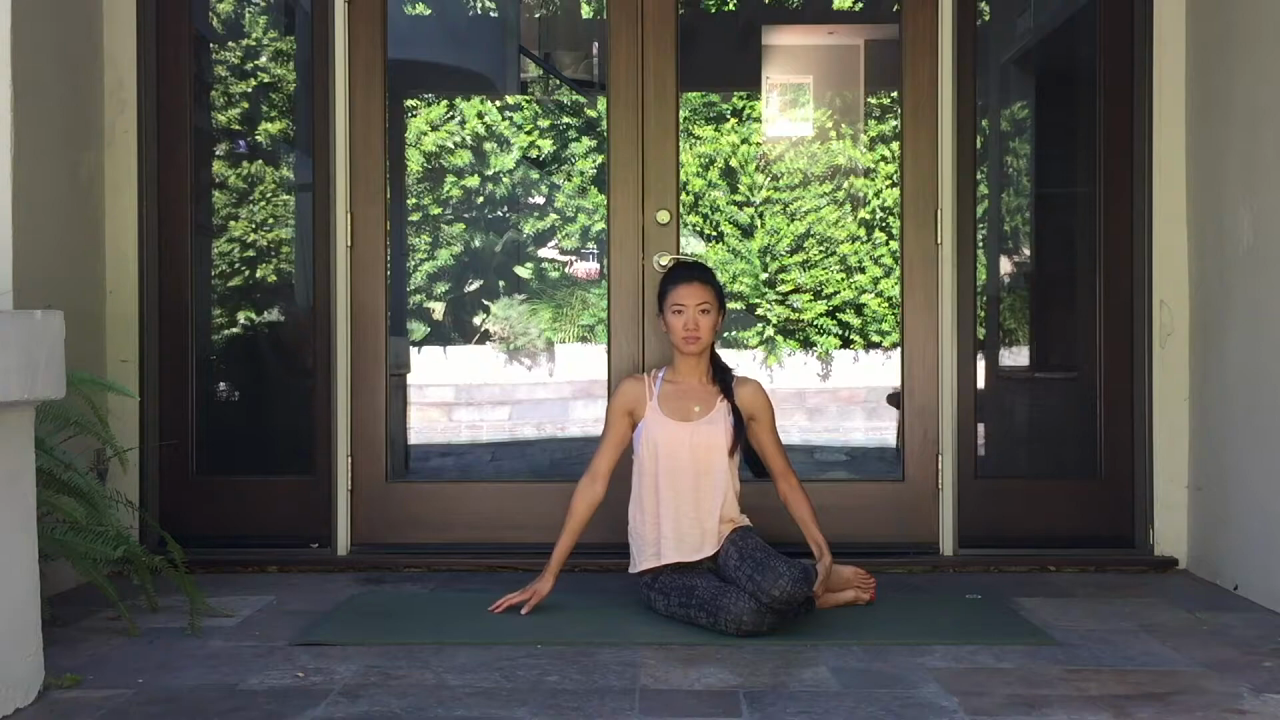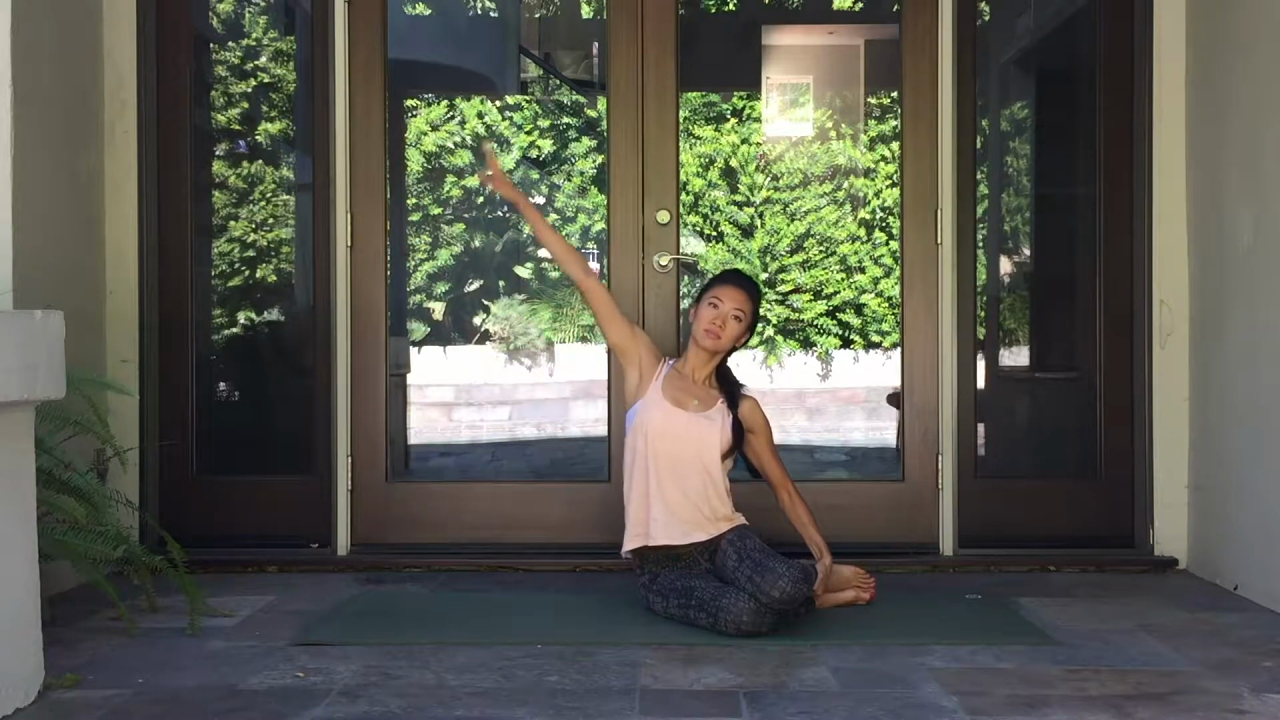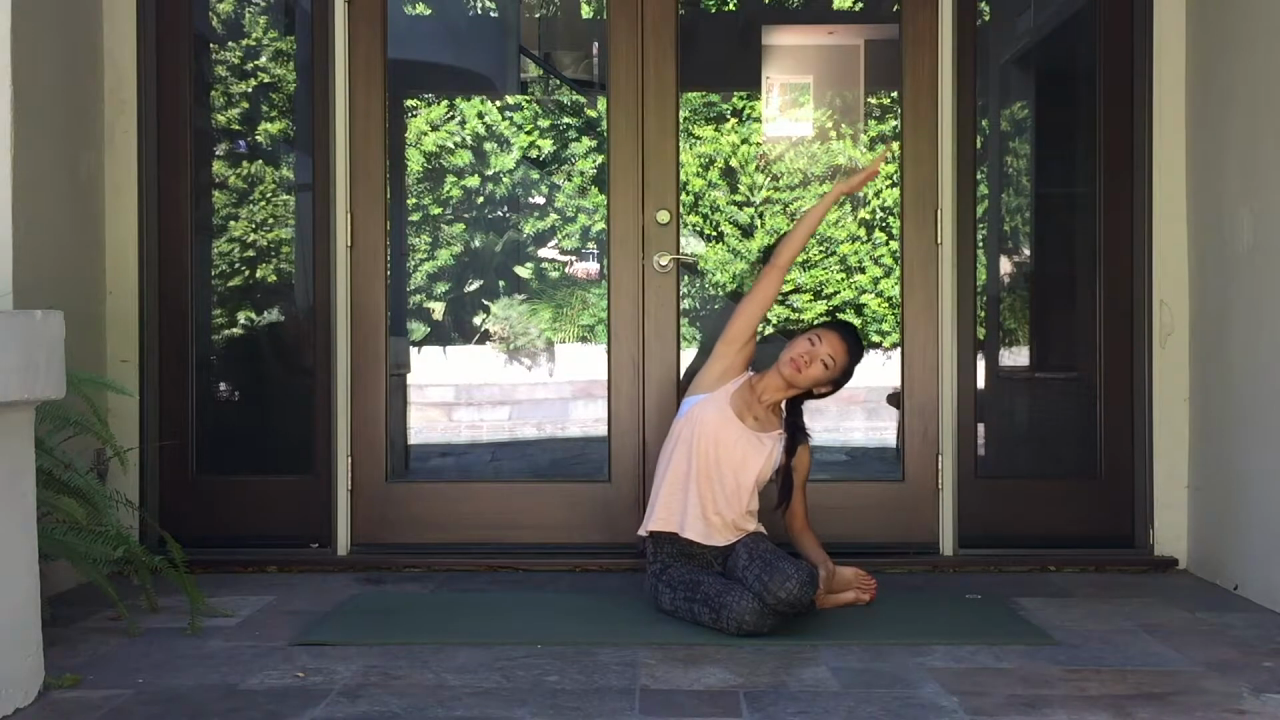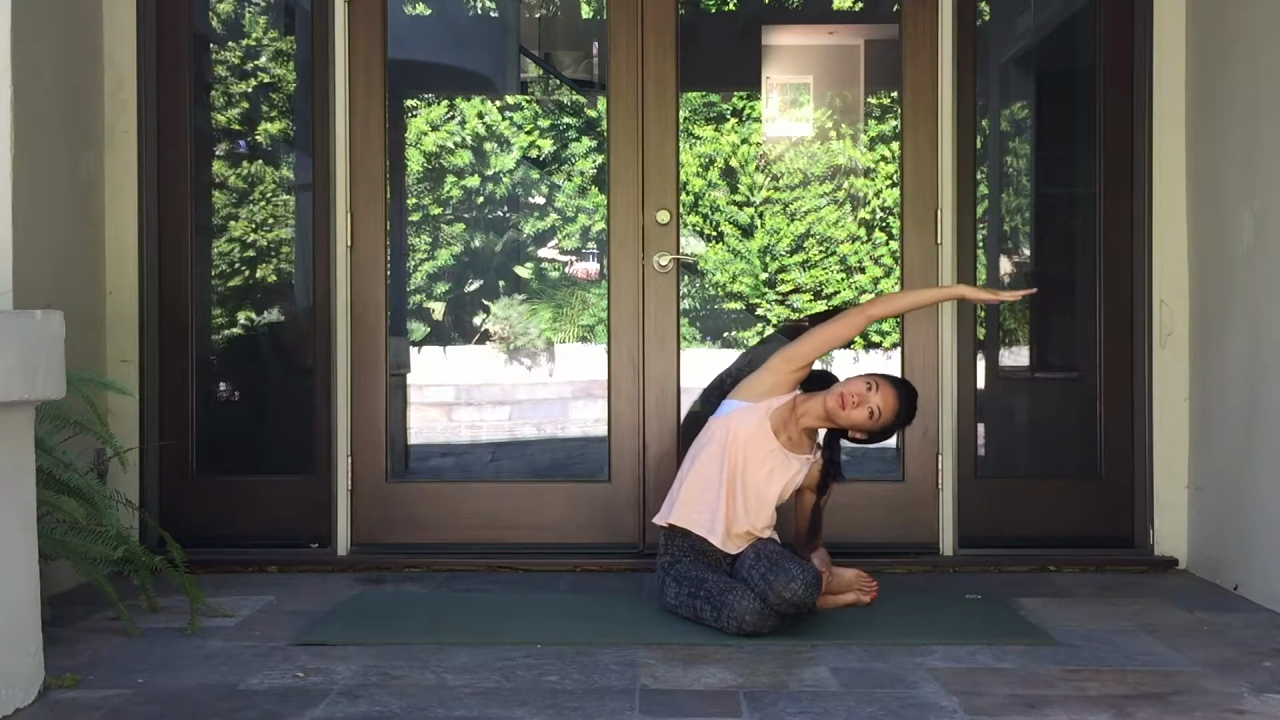
dt=1s
person 1, frame 1
left shoulder: (745, 395)
right shoulder: (635, 393)
left elbow: (784, 479)
right elbow: (594, 481)
left wrist: (823, 552)
right wrist: (550, 572)
left hip: (728, 541)
right hip: (662, 567)
left knee: (782, 587)
right knee: (746, 616)
left ankle: (819, 577)
right ankle: (813, 592)
person 1, frame 2
left shoulder: (743, 411)
right shoulder: (645, 367)
left elbow: (782, 487)
right elbow: (586, 280)
left wrist: (825, 558)
right wrist: (519, 200)
left hip: (725, 538)
right hip: (660, 555)
left knee: (779, 587)
right knee: (743, 617)
left ankle: (823, 580)
right ankle: (806, 591)
person 1, frame 3
left shoulder: (793, 448)
right shoulder: (729, 369)
left elbow: (798, 526)
right elbow: (777, 268)
left wrist: (826, 565)
right wrist: (838, 191)
left hip: (739, 543)
right hip: (675, 551)
left knee: (791, 586)
right knee: (747, 615)
left ankle: (817, 586)
right ankle: (814, 592)
person 1, frame 4
left shoulder: (816, 468)
right shoulder: (776, 382)
left elbow: (808, 538)
right elbow: (865, 313)
left wrist: (819, 563)
right wrist: (960, 291)
left hip: (749, 548)
right hip: (686, 547)
left knee: (797, 587)
right knee: (749, 615)
right ankle: (819, 590)
